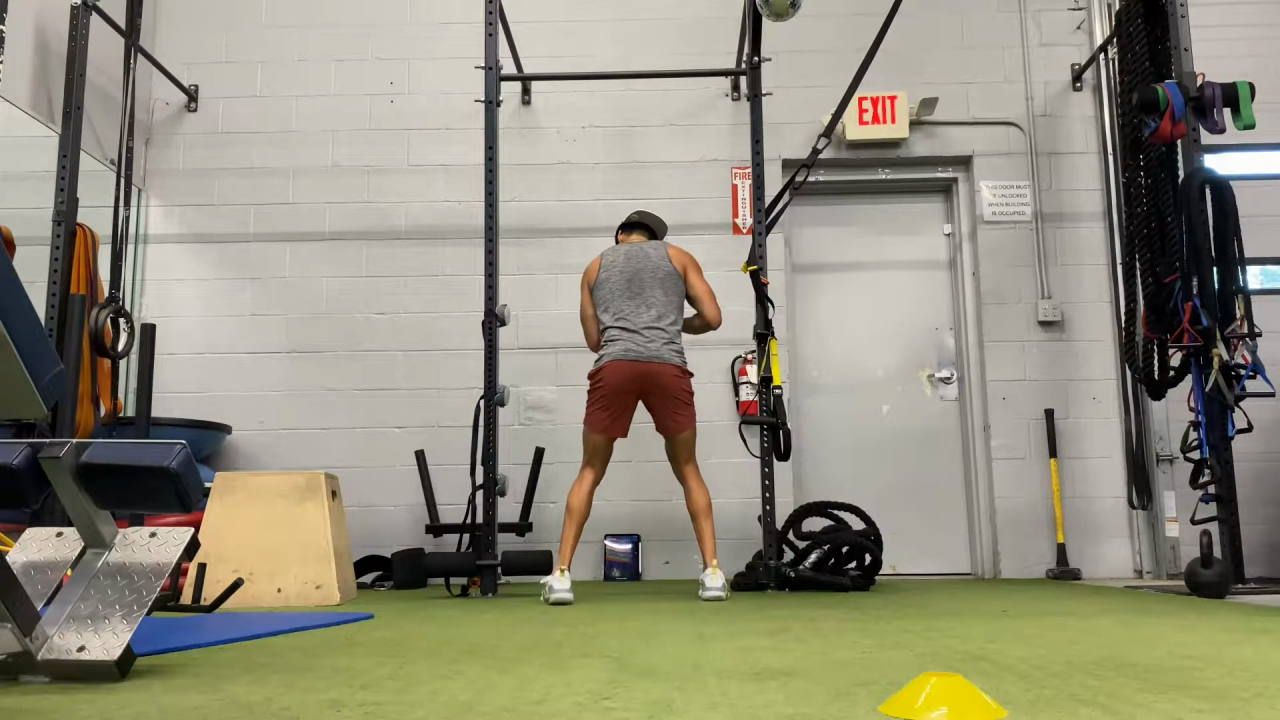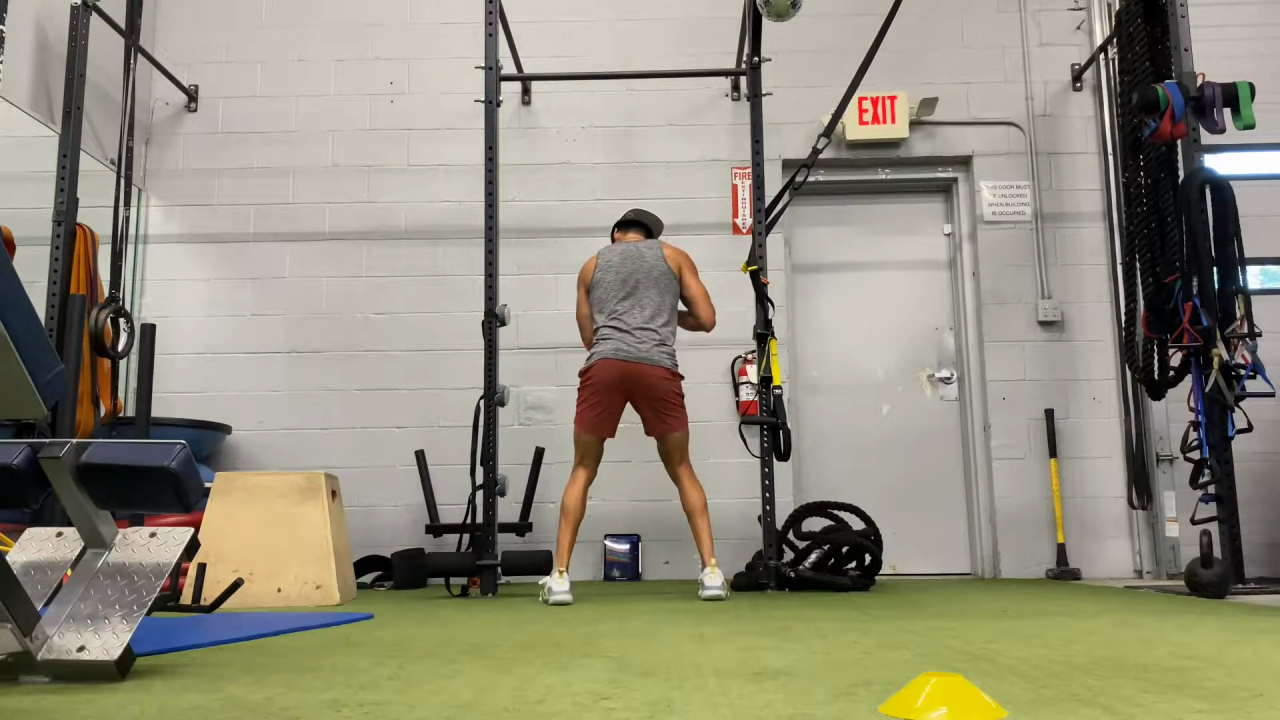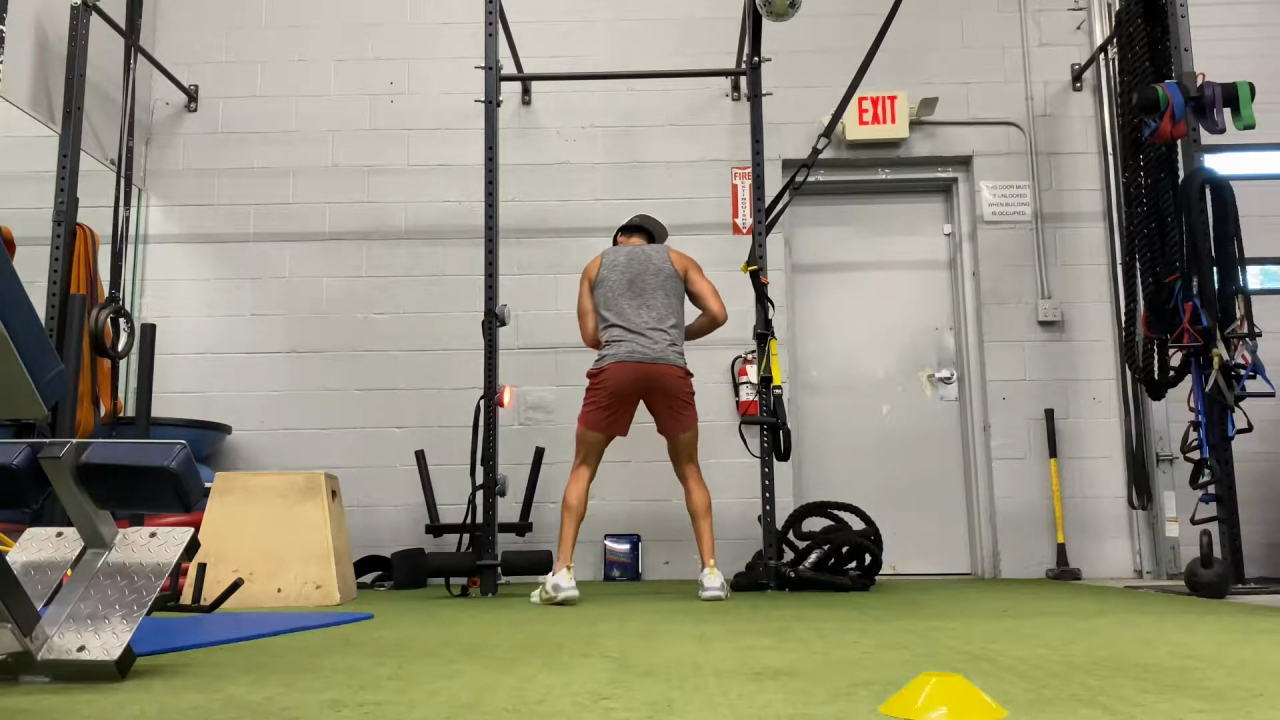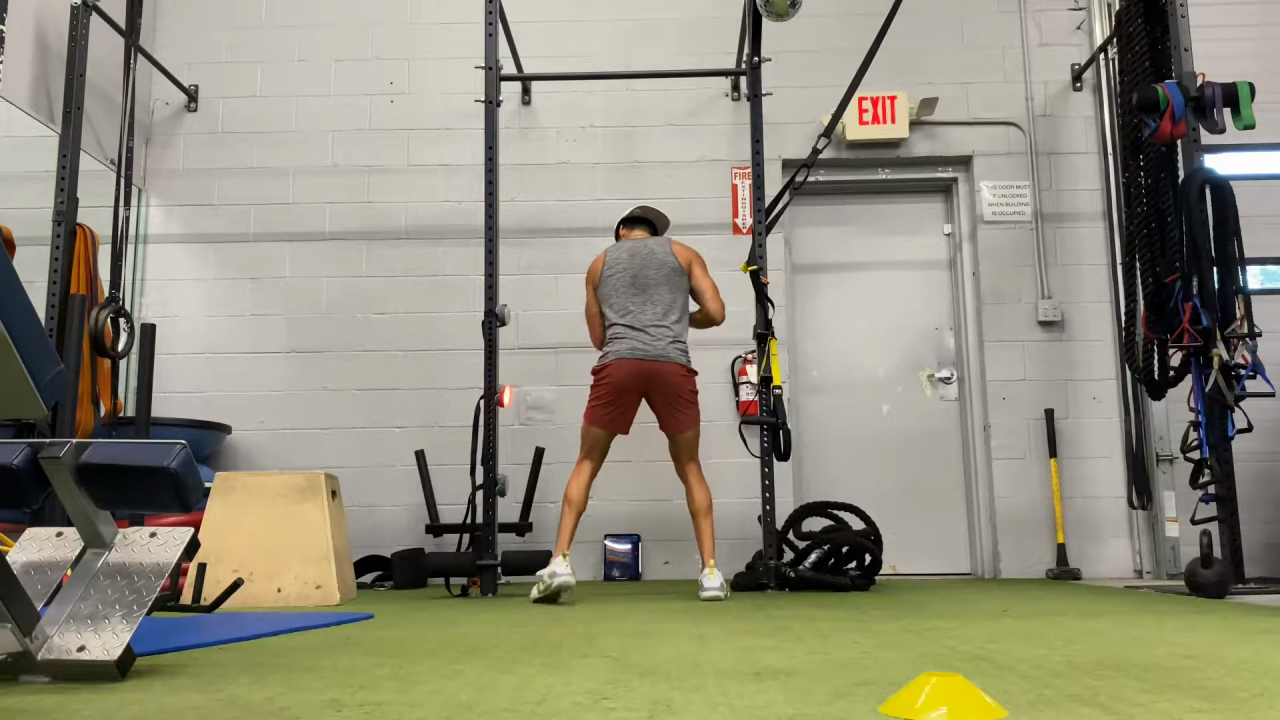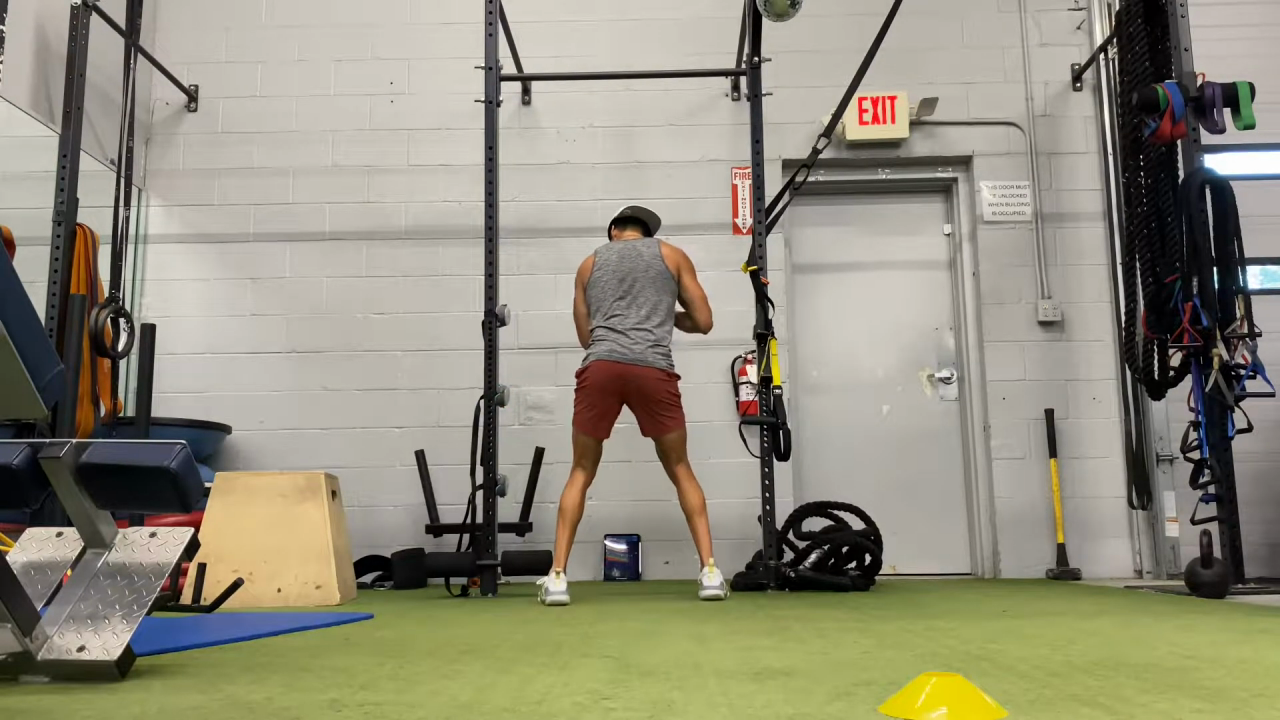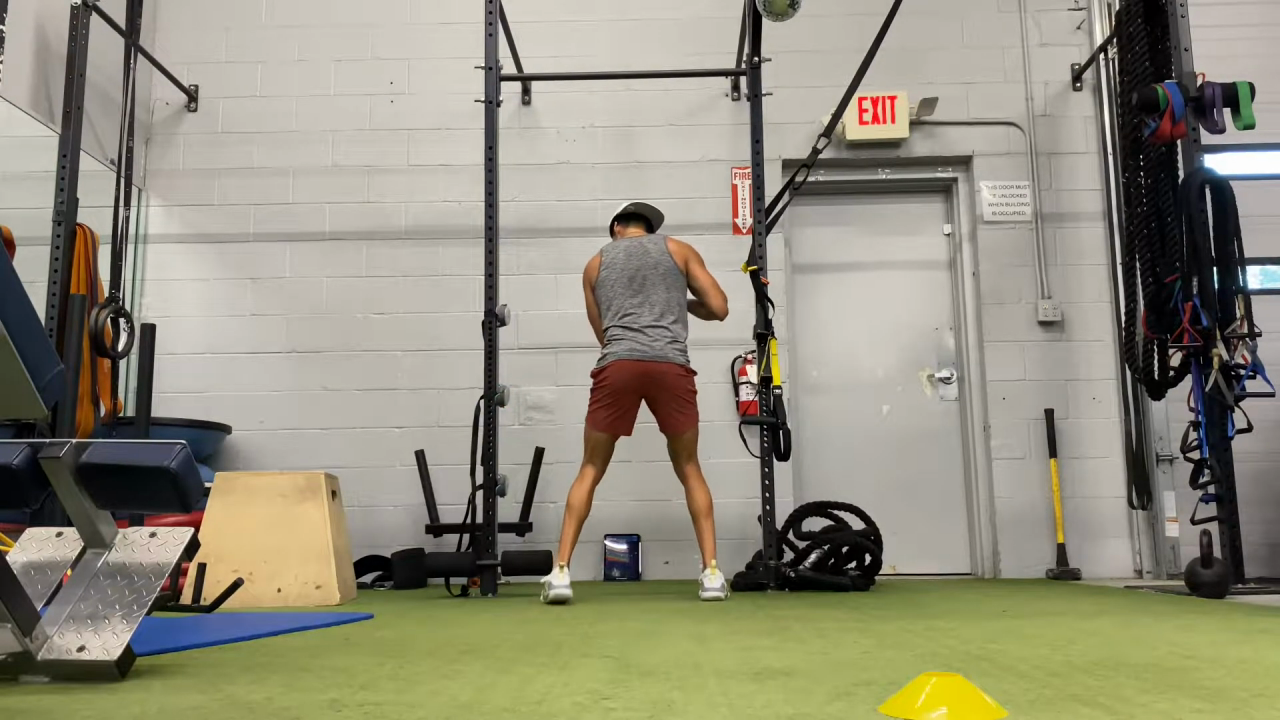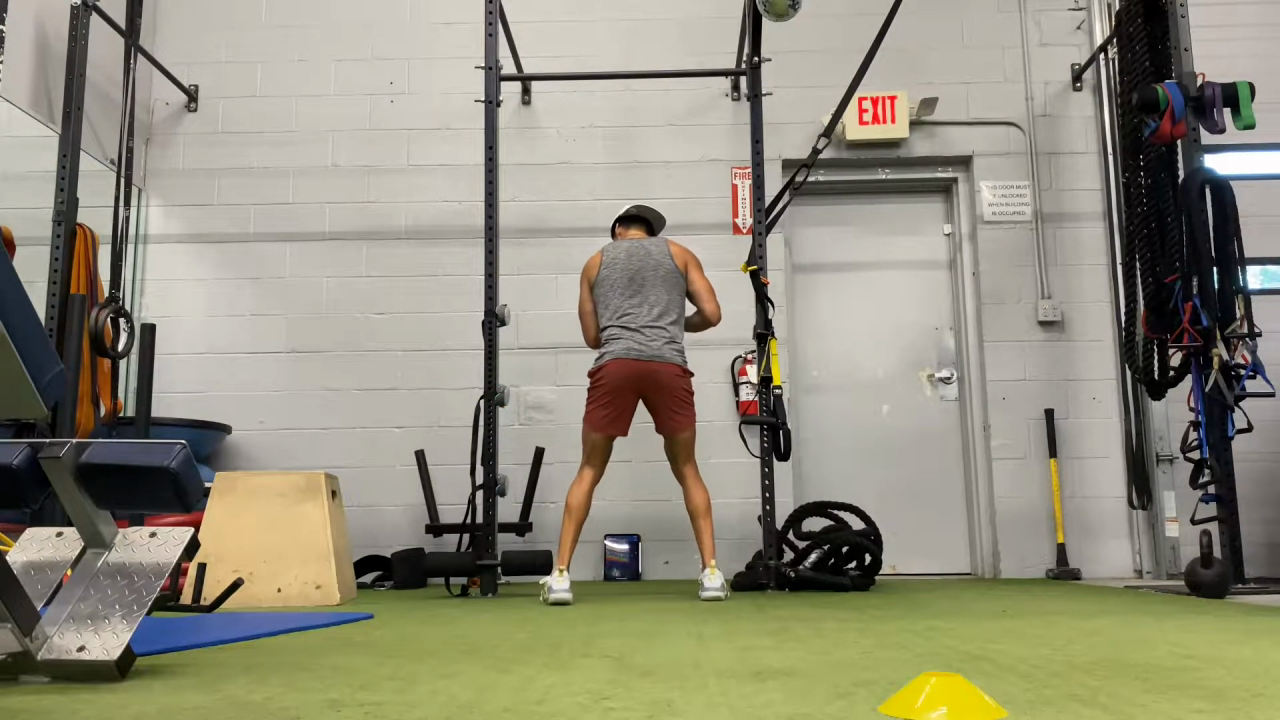
dt=0.4s
person 1, frame 1
left shoulder: (595, 266)
right shoulder: (678, 256)
right elbow: (712, 318)
left hip: (614, 368)
right hip: (667, 368)
left knee: (590, 473)
right knee: (688, 472)
left ankle: (561, 575)
right ankle: (712, 573)
person 1, frame 2
left shoulder: (592, 266)
right shoulder: (673, 256)
right elbow: (706, 320)
left hip: (604, 367)
right hip: (658, 370)
left knee: (582, 473)
right knee: (682, 472)
left ankle: (560, 577)
right ankle: (711, 572)
person 1, frame 3
left shoulder: (597, 265)
right shoulder: (677, 260)
left elbow: (590, 336)
right elbow: (717, 313)
left hip: (615, 369)
right hip: (670, 369)
left knee: (583, 470)
right knee: (689, 472)
left ankle: (562, 573)
right ankle: (711, 573)
person 1, frame 4
left shoulder: (600, 262)
right shoulder: (682, 253)
right elbow: (715, 313)
left hip: (618, 365)
right hip: (672, 367)
left knee: (586, 466)
right knee: (689, 470)
left ankle: (560, 562)
right ankle: (711, 573)
person 1, frame 5
left shoulder: (590, 264)
right shoulder: (671, 255)
right elbow: (704, 322)
left hip: (600, 368)
right hip: (654, 371)
left knee: (581, 474)
right knee: (680, 471)
left ankle: (557, 577)
right ankle: (709, 571)
person 1, frame 6
left shoulder: (596, 264)
right shoulder: (678, 250)
right elbow: (719, 308)
left hip: (616, 367)
right hip: (671, 367)
left knee: (591, 471)
right knee: (689, 470)
left ankle: (560, 571)
right ankle: (711, 573)
person 1, frame 7
left shoulder: (596, 262)
right shoulder: (678, 254)
left elbow: (591, 336)
right elbow: (712, 314)
left hip: (614, 367)
right hip: (668, 368)
left knee: (589, 471)
right knee: (687, 471)
left ankle: (560, 576)
right ankle: (711, 573)
